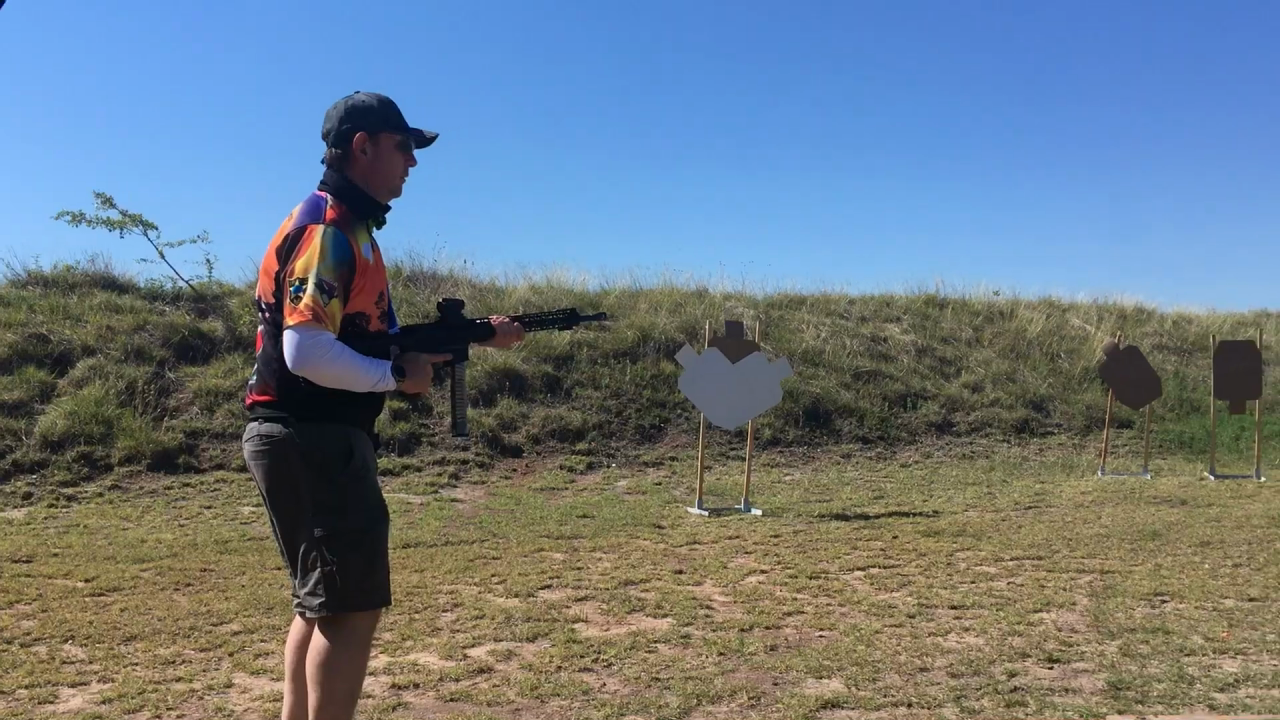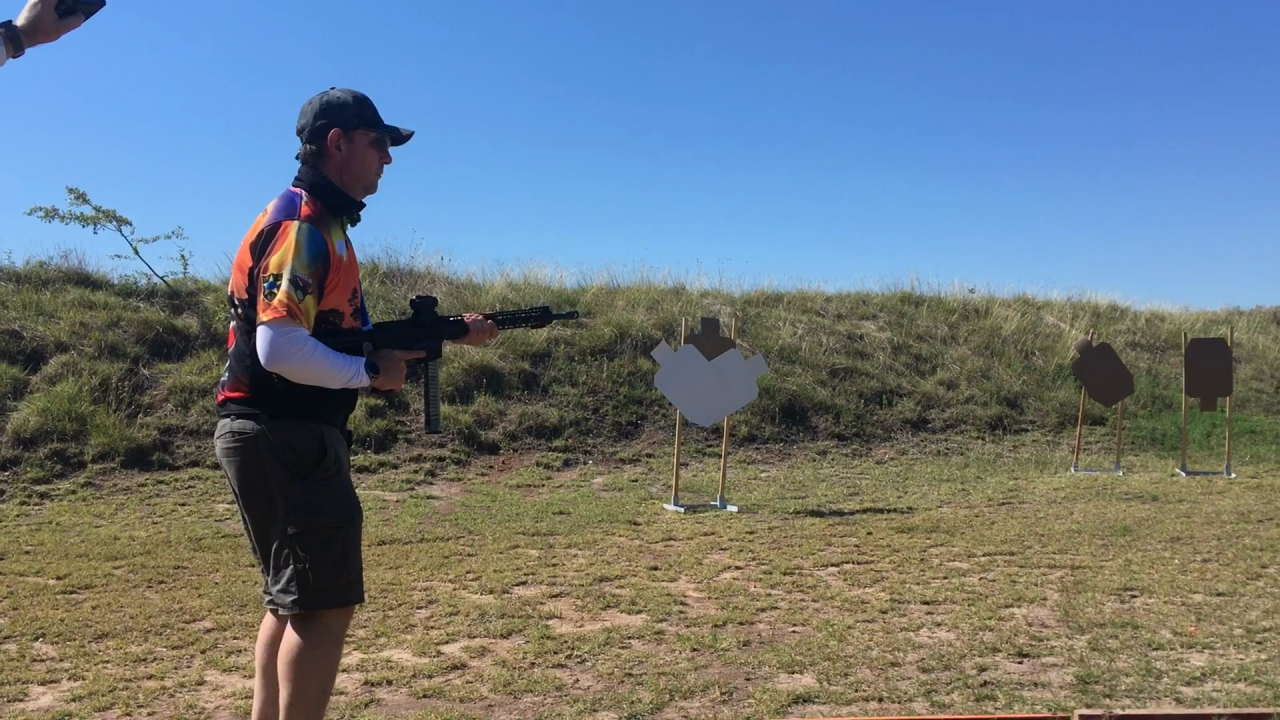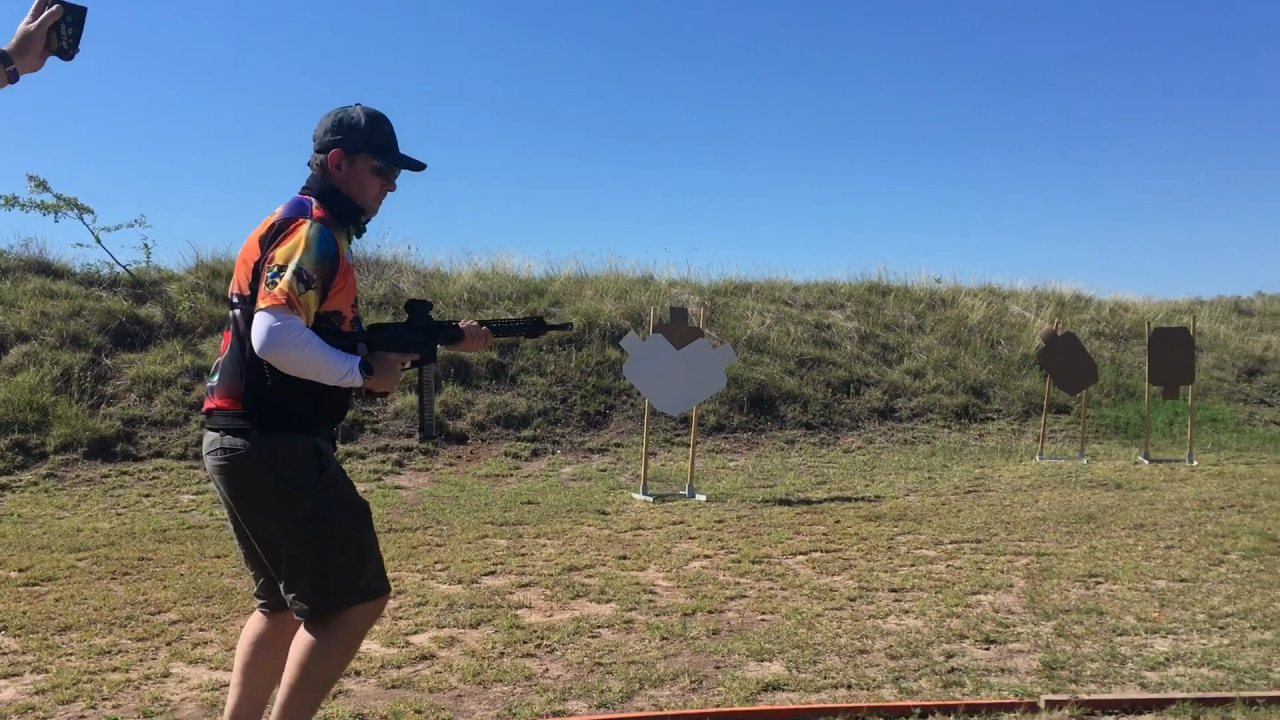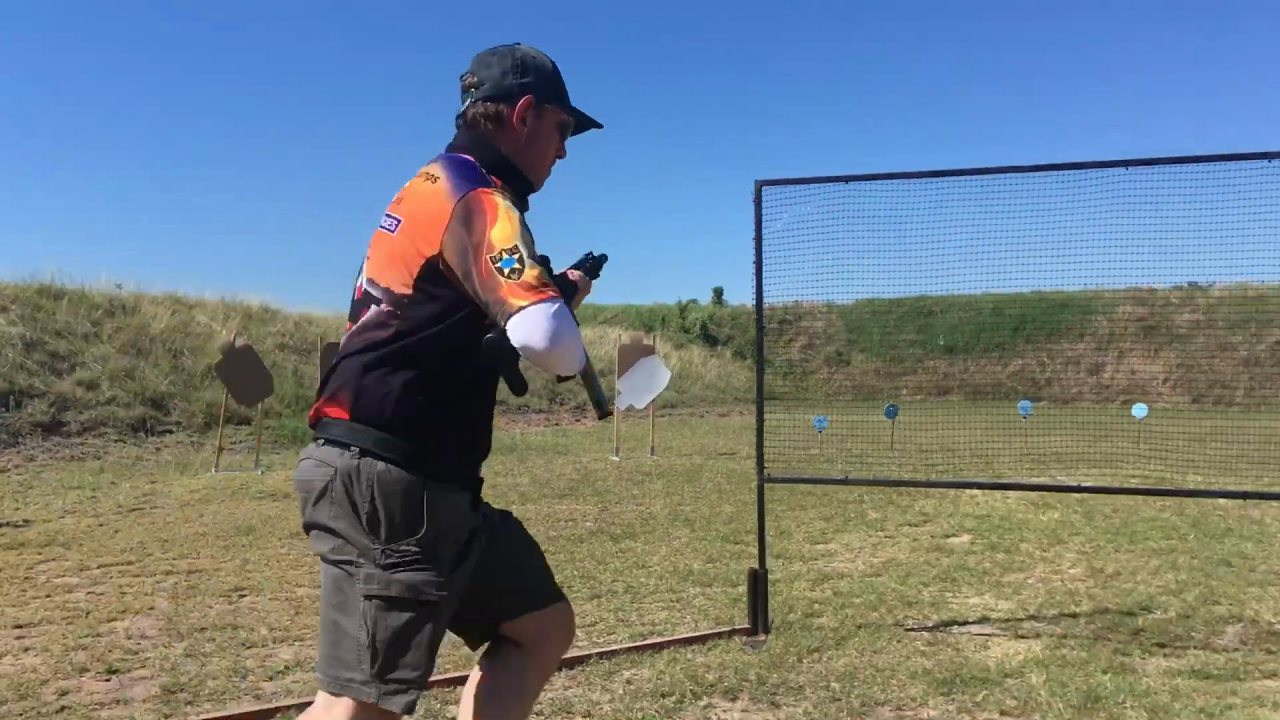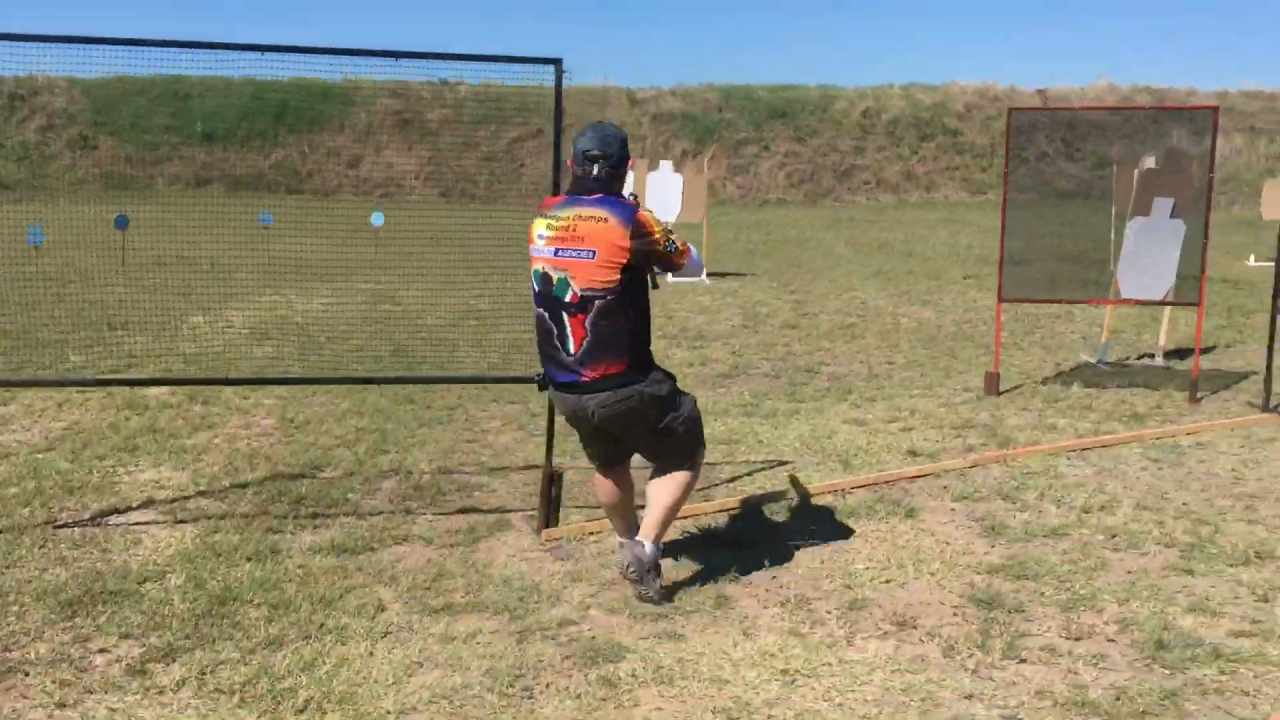
dt=1s
person 1, frame 1
left shoulder: (351, 228)
right shoulder: (326, 227)
left elbow: (371, 338)
right elbow: (306, 353)
left wrist: (475, 336)
right wrist: (397, 376)
left hip: (314, 442)
right hip: (312, 443)
left knee: (321, 603)
right knee: (352, 607)
person 1, frame 2
left shoulder: (325, 225)
right shoulder: (299, 225)
left elbow: (350, 335)
right elbow: (279, 349)
left wrist: (448, 333)
right wrist: (371, 374)
left hip: (282, 438)
right hip: (285, 439)
left knee: (292, 599)
right knee: (325, 604)
person 1, frame 3
left shoulder: (308, 232)
right shoulder: (313, 231)
left elbow: (329, 342)
right elbow: (275, 338)
left wrist: (444, 342)
right wrist: (365, 371)
left hip: (244, 445)
right hip: (270, 448)
left knee: (288, 604)
right knee: (355, 601)
person 1, frame 4
left shoulder: (428, 195)
right shoulder: (477, 197)
right elbow: (543, 335)
left wrist: (553, 294)
right wrist: (570, 352)
left hip: (412, 479)
right hip: (381, 480)
left knee: (544, 629)
person 1, frame 5
left shoulder: (542, 220)
right shoulder: (632, 219)
right elbow: (690, 263)
right wrist: (656, 242)
left hip: (563, 387)
right hip: (623, 386)
left knee: (607, 456)
right knee: (683, 459)
left ankle: (627, 540)
right ankle: (643, 547)
